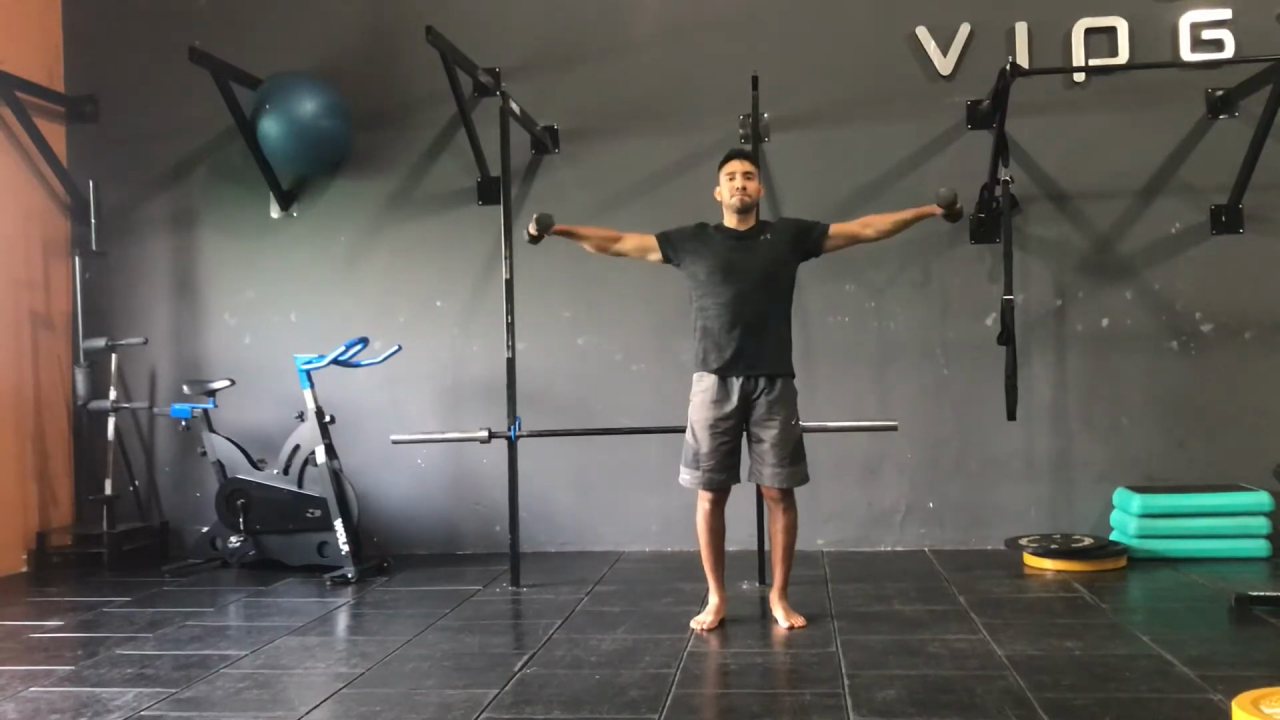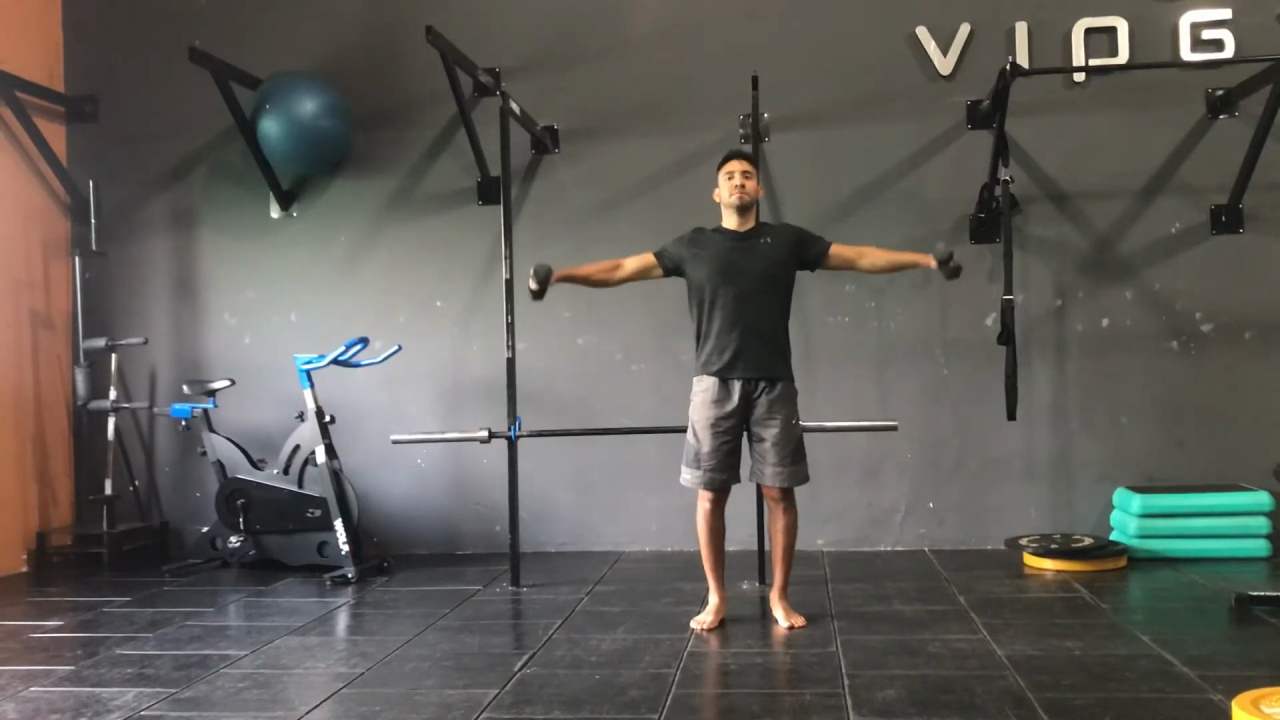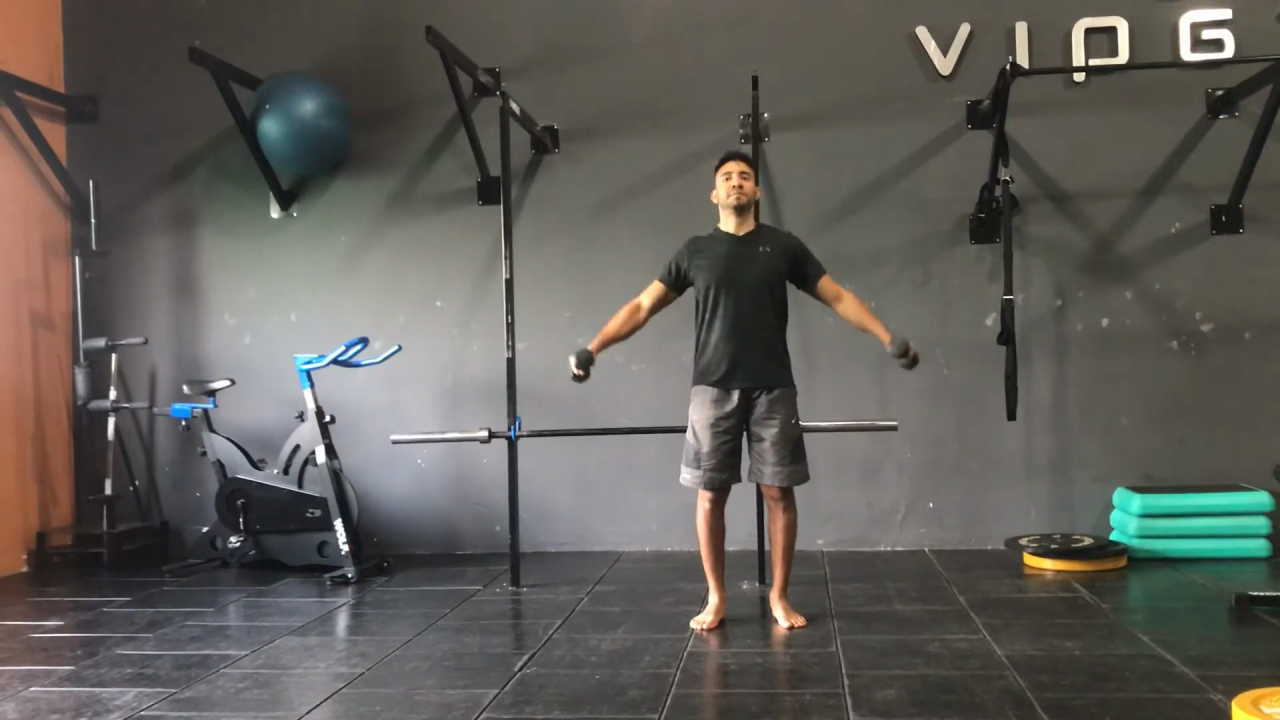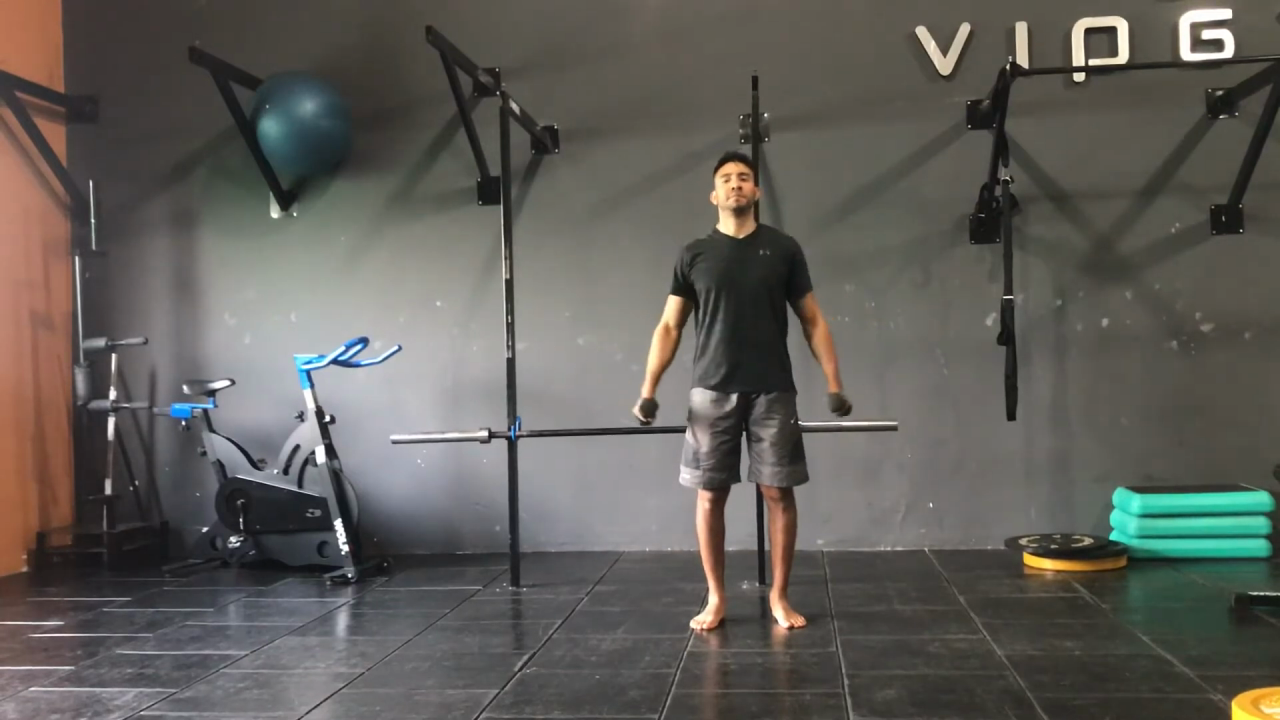
dt=0.4s
person 1, frame 1
left shoulder: (788, 235)
right shoulder: (692, 241)
left elbow: (864, 229)
right elbow: (620, 243)
left wrist: (928, 211)
right wrist: (560, 229)
left hip: (773, 383)
right hip: (715, 383)
left knee: (780, 492)
right knee: (710, 493)
left ankle: (780, 596)
right ankle: (716, 598)
person 1, frame 2
left shoulder: (786, 239)
right shoulder: (693, 245)
left elbow: (859, 258)
right elbow: (624, 269)
left wrist: (924, 261)
right wrist: (562, 275)
left hip: (773, 385)
right hip: (714, 384)
left knee: (780, 492)
right knee: (710, 494)
left ankle: (779, 596)
right ankle: (716, 598)
person 1, frame 3
left shoulder: (784, 245)
right shoulder: (694, 251)
left elbow: (838, 297)
right elbow: (643, 306)
left wrist: (888, 338)
right wrist: (594, 348)
left hip: (773, 389)
right hip: (713, 390)
left knee: (780, 492)
right knee: (710, 494)
left ankle: (779, 596)
right ankle: (715, 598)
person 1, frame 4
left shoulder: (784, 248)
right shoulder: (694, 254)
left elbow: (812, 321)
right elbow: (670, 326)
left wrist: (833, 382)
right wrist: (649, 388)
left hip: (773, 391)
right hip: (712, 392)
left knee: (780, 493)
right knee: (710, 494)
left ankle: (780, 596)
right ankle: (715, 598)
